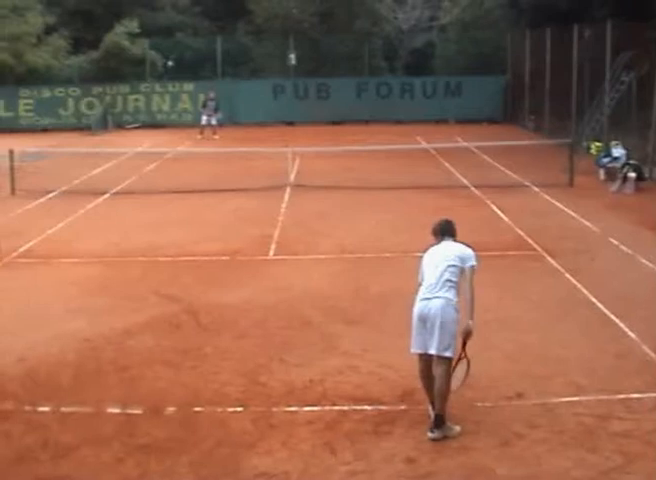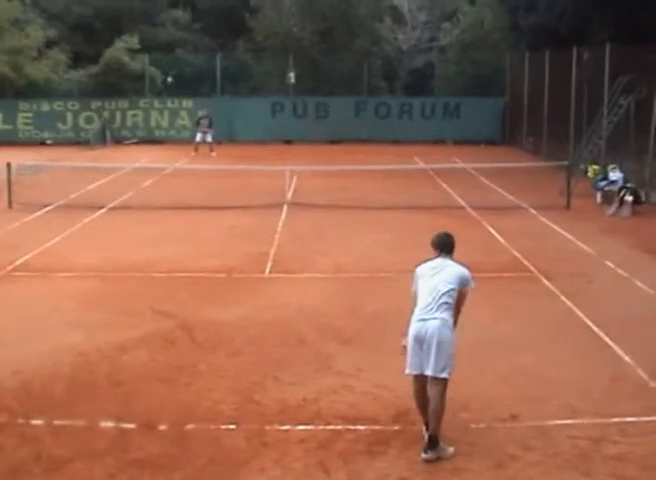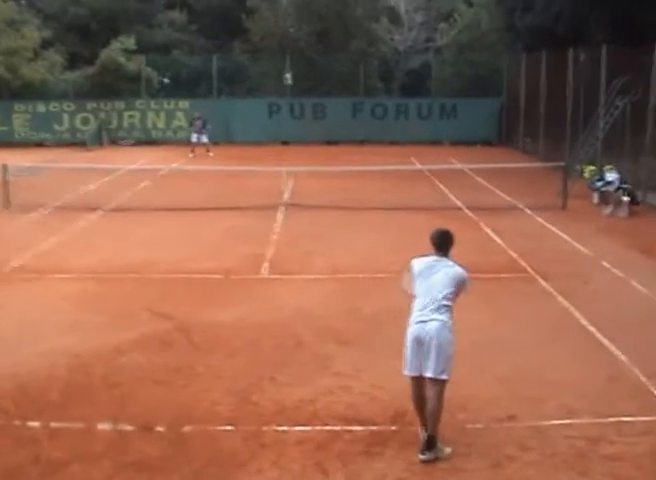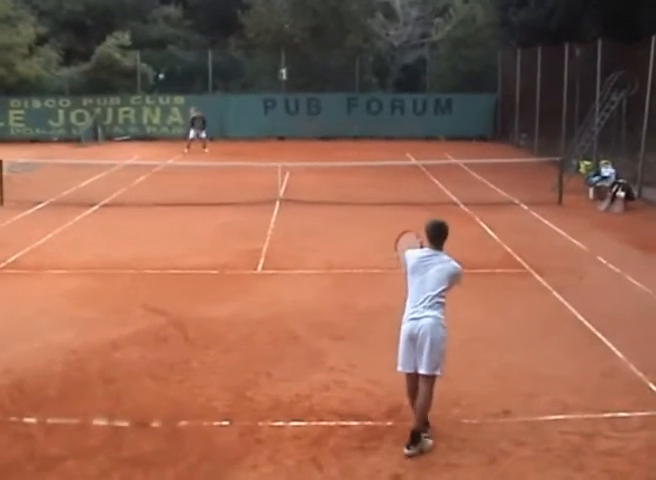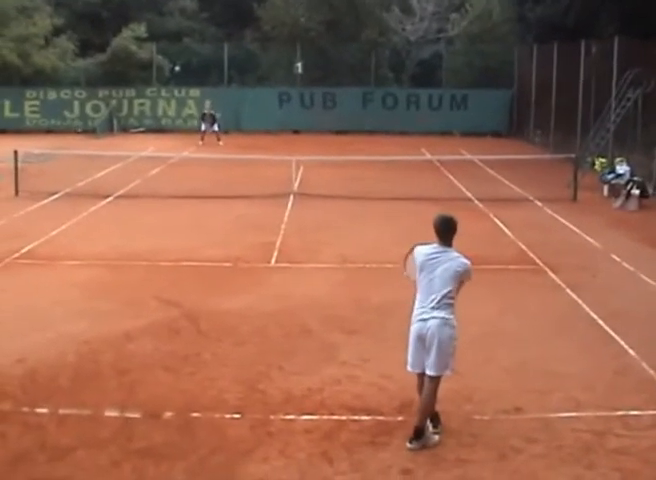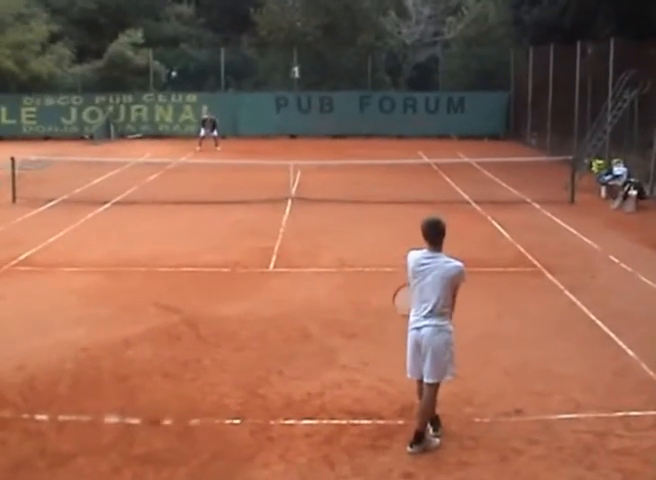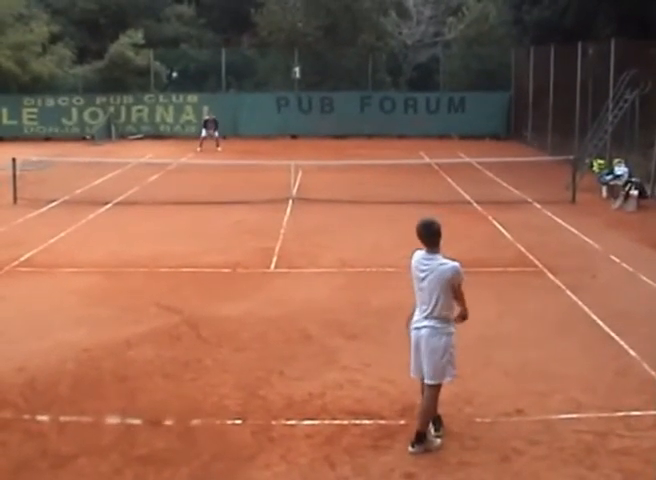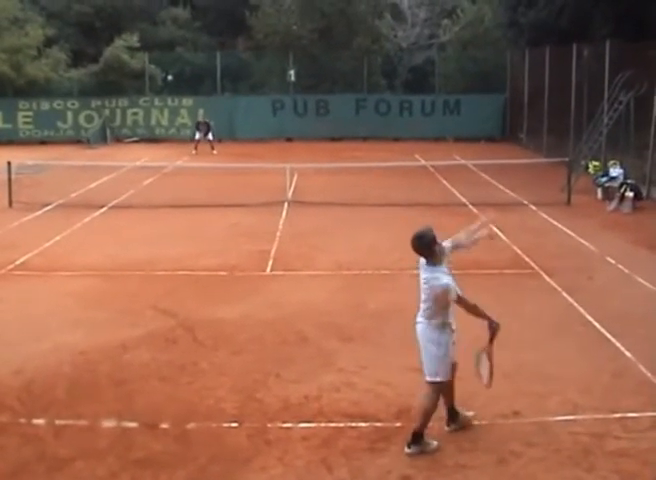
dt=0.5s
person 1, frame 1
left shoulder: (429, 253)
right shoulder: (466, 252)
right elbow: (468, 287)
right wrist: (470, 320)
left hip: (421, 304)
right hip: (443, 306)
left knee: (424, 360)
right knee: (442, 364)
left ankle: (434, 407)
right ankle: (438, 424)
person 1, frame 2
left shoulder: (421, 269)
right shoulder: (463, 273)
right wrist: (450, 331)
left hip: (417, 324)
right hip: (440, 326)
left knee: (419, 381)
right knee: (437, 385)
left ankle: (428, 428)
right ankle: (432, 445)
person 1, frame 3
left shoulder: (416, 264)
right shoulder: (459, 274)
left hip: (416, 325)
right hip: (439, 328)
left knee: (417, 382)
right knee: (435, 386)
left ankle: (425, 429)
right ankle: (429, 446)
person 1, frame 4
left shoulder: (410, 256)
right shoulder: (453, 268)
left hip: (410, 322)
right hip: (432, 324)
left knee: (412, 378)
right knee: (426, 382)
left ankle: (422, 423)
right ankle: (414, 440)
person 1, frame 5
left shoulder: (419, 252)
right shoulder: (463, 265)
left hip: (419, 321)
right hip: (441, 324)
left knee: (422, 377)
right knee: (431, 381)
left ankle: (432, 417)
right ankle: (418, 435)
person 1, frame 6
left shoulder: (412, 258)
right shoulder: (455, 268)
right elbow: (452, 298)
left hip: (416, 327)
right hip: (438, 330)
left knee: (422, 382)
right knee: (431, 386)
left ankle: (432, 420)
right ankle: (418, 440)
person 1, frame 7
left shoulder: (416, 259)
right shoulder: (451, 268)
right elbow: (457, 294)
right wrist: (464, 311)
left hip: (418, 327)
right hip: (438, 332)
left knee: (427, 383)
right knee: (432, 386)
left ankle: (435, 422)
right ankle: (419, 440)
person 1, frame 8
left shoulder: (428, 259)
right shoulder: (442, 283)
left elbow: (457, 242)
right elbow: (466, 305)
left wrist: (476, 231)
right wrist: (490, 321)
left hip: (431, 326)
right hip: (435, 331)
left knee: (449, 369)
right knee: (435, 386)
left ankle: (453, 417)
right ankle: (416, 441)
